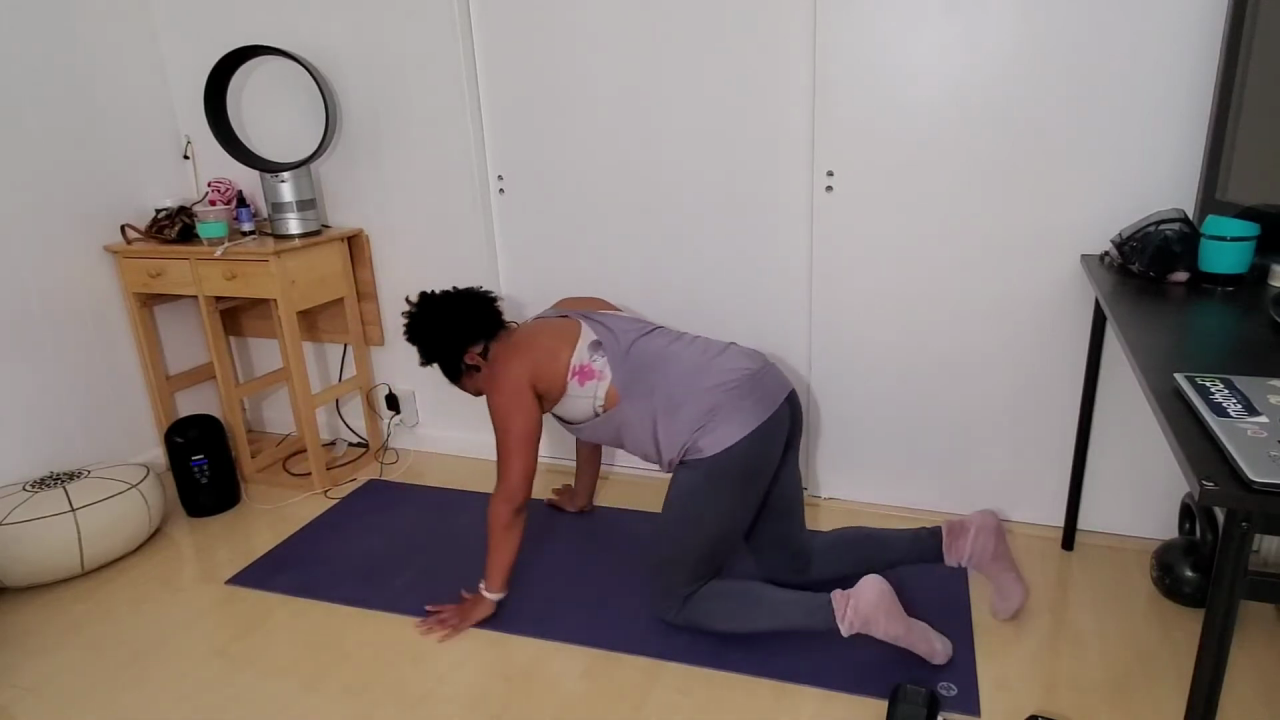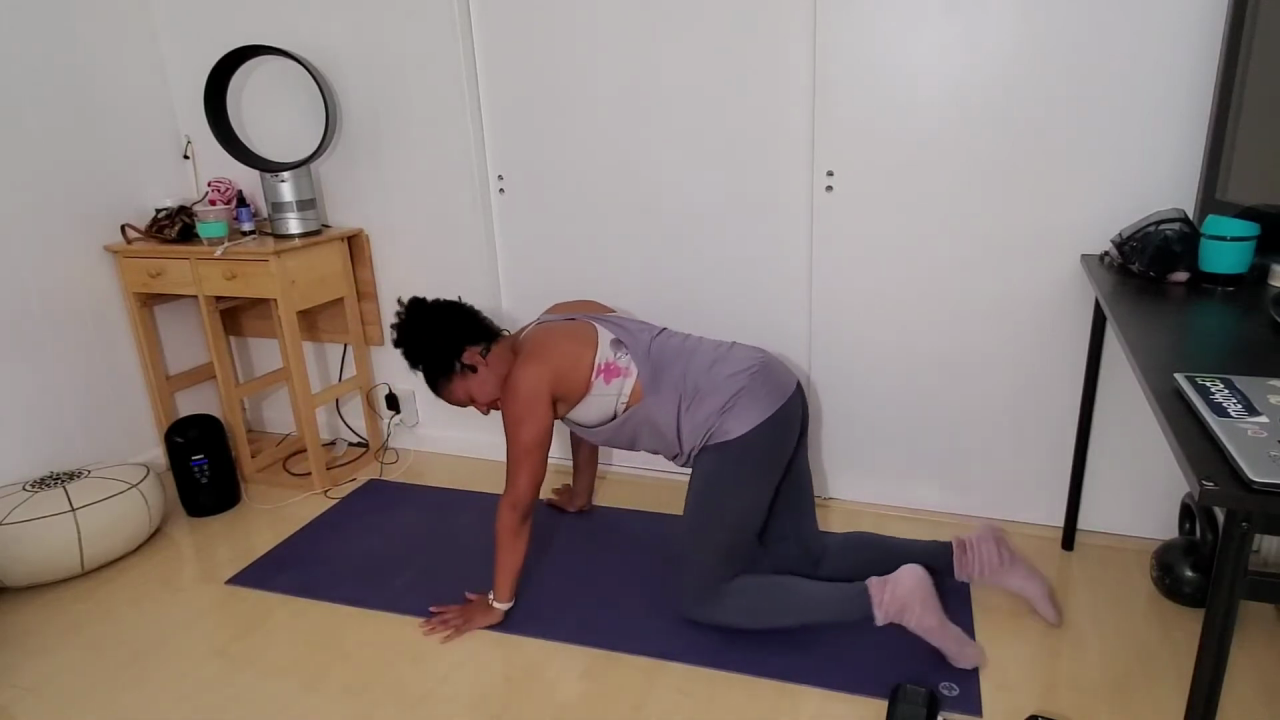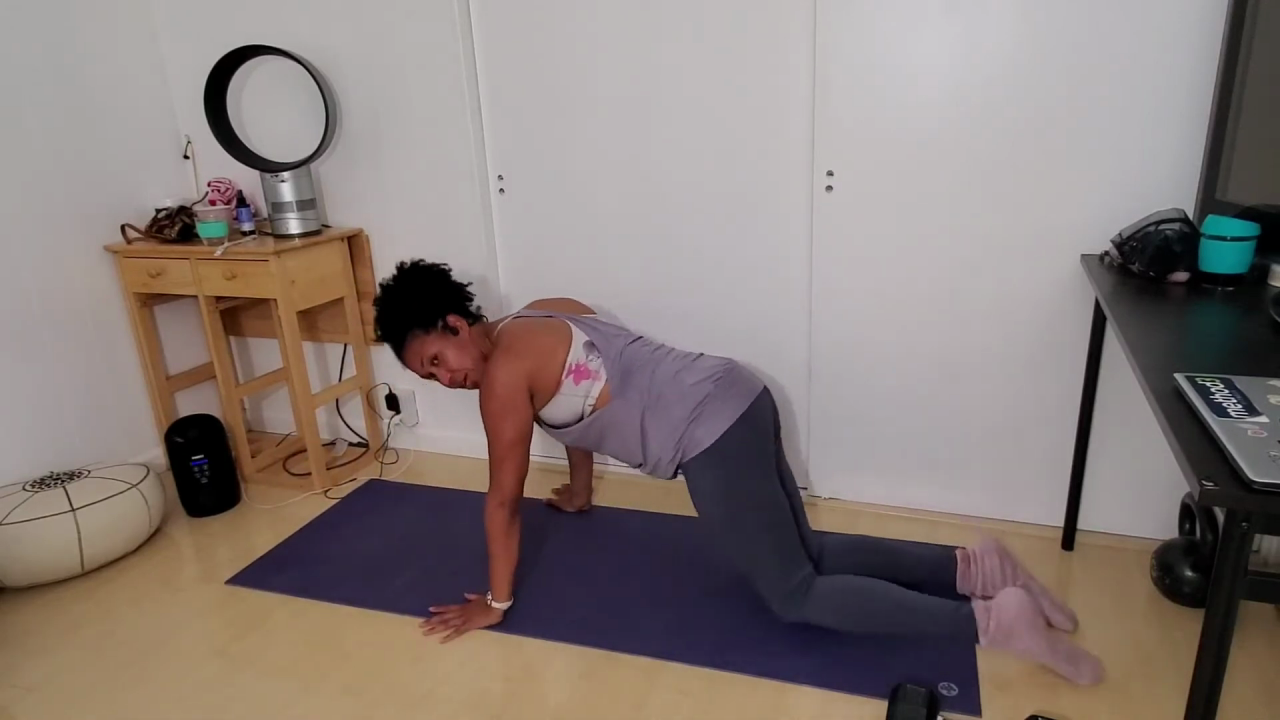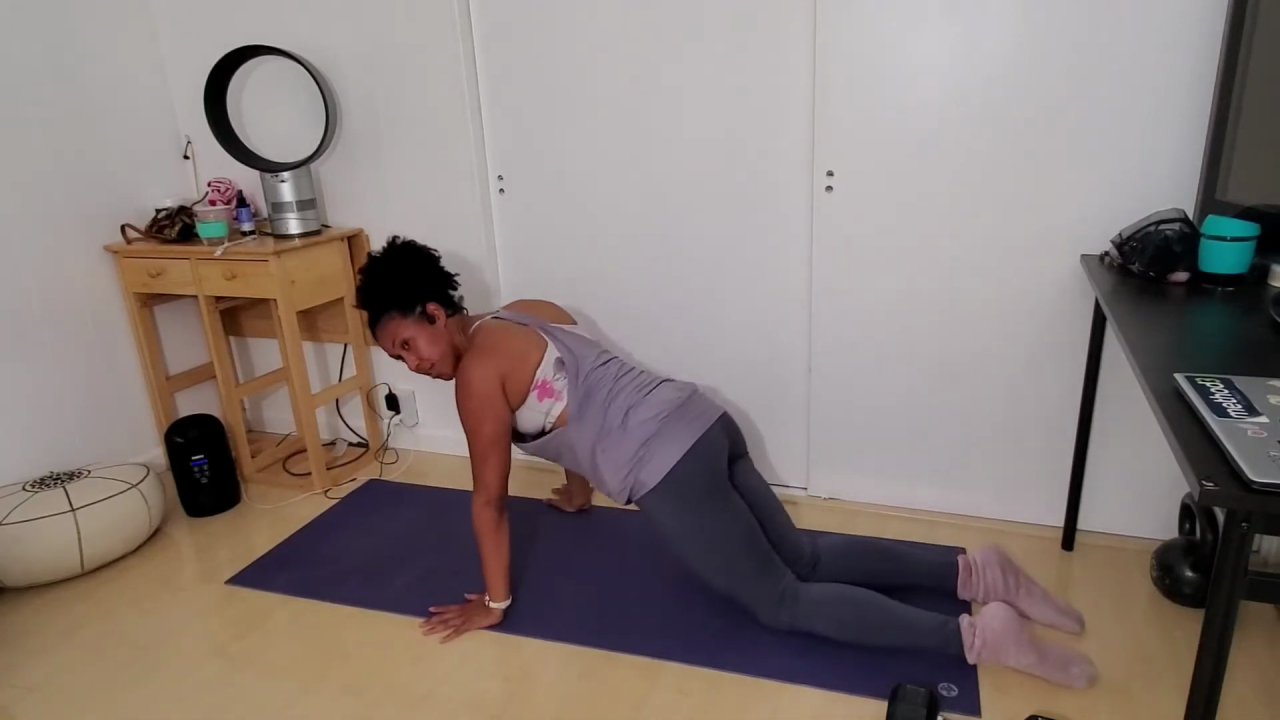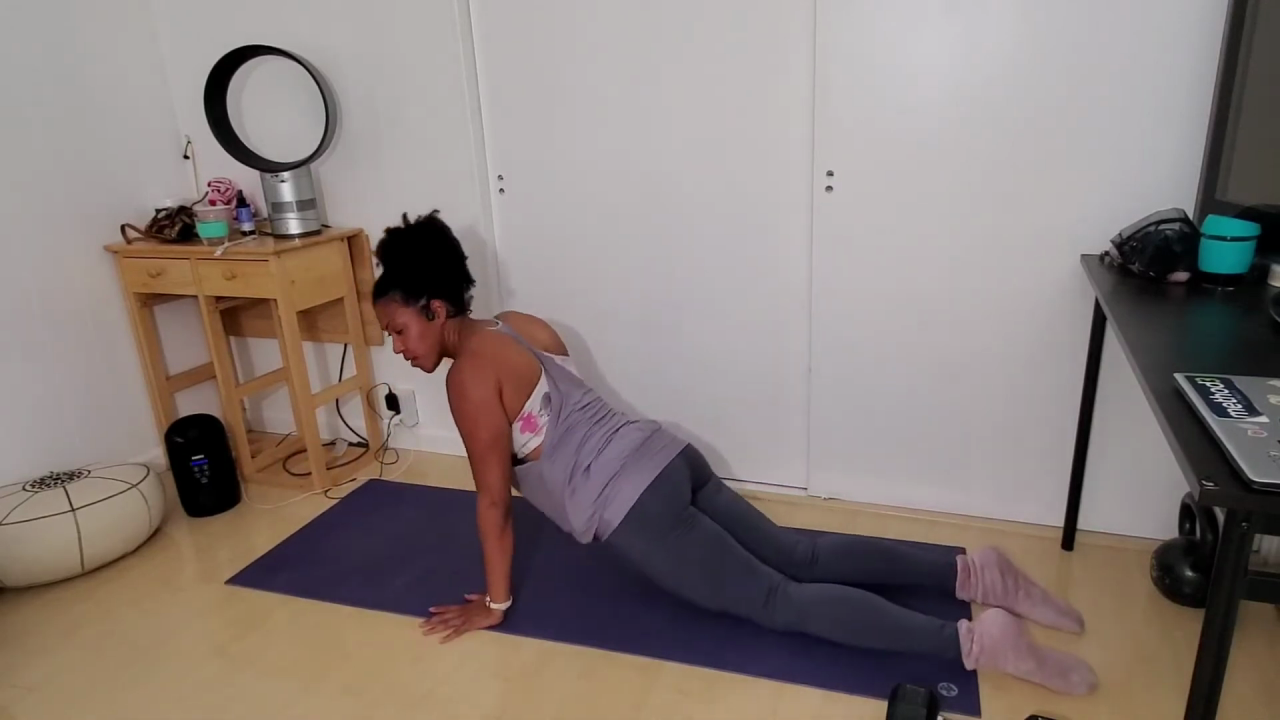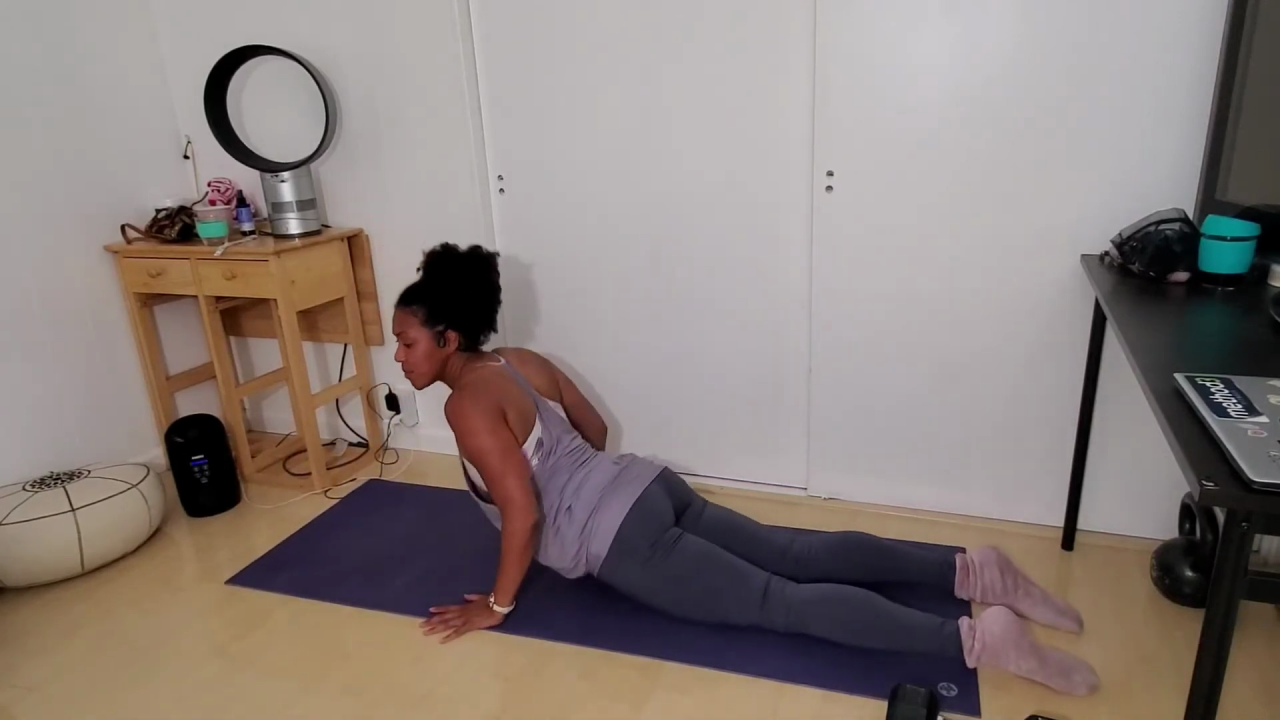
dt=0.3s
person 1, frame 1
left shoulder: (509, 368)
right shoulder: (568, 314)
left elbow: (512, 499)
left wrist: (487, 597)
right wrist: (580, 496)
left hip: (725, 435)
right hip: (765, 393)
left knee: (678, 600)
right knee: (790, 562)
left ankle: (851, 609)
right ankle: (962, 538)
person 1, frame 2
left shoulder: (526, 376)
right shoulder: (556, 324)
left elbow: (518, 502)
left wrist: (496, 603)
right wrist: (580, 494)
left hip: (741, 418)
right hip: (768, 392)
left knee: (704, 601)
right knee: (799, 559)
left ankle: (889, 597)
right ankle: (970, 556)
person 1, frame 3
left shoulder: (503, 369)
right shoulder: (543, 317)
left elbow: (503, 500)
left wrist: (496, 602)
right wrist: (578, 494)
left hip: (712, 435)
right hip: (739, 401)
left knee: (796, 597)
right knee: (806, 559)
left ankle: (994, 618)
right ankle: (973, 566)
person 1, frame 4
left shoulder: (477, 372)
right shoulder: (528, 312)
left elbow: (490, 499)
left wrist: (494, 603)
right wrist: (581, 488)
left hip: (666, 470)
right hip: (700, 426)
left knee: (785, 601)
right knee: (803, 558)
left ankle: (976, 636)
right ankle: (974, 573)
person 1, frame 5
left shoulder: (469, 374)
right shoulder: (521, 325)
left elbow: (493, 501)
left wrist: (495, 603)
right wrist: (576, 491)
left hip: (634, 507)
right hip: (665, 458)
left knee: (780, 602)
right knee: (801, 558)
left ankle: (972, 641)
right ankle: (972, 573)
person 1, frame 6
left shoulder: (467, 405)
right shoulder: (519, 361)
left elbow: (522, 512)
left wrist: (497, 604)
left hip: (623, 541)
right hip: (647, 486)
left knee: (783, 604)
right knee: (803, 556)
left ankle: (976, 639)
right ankle: (970, 570)
